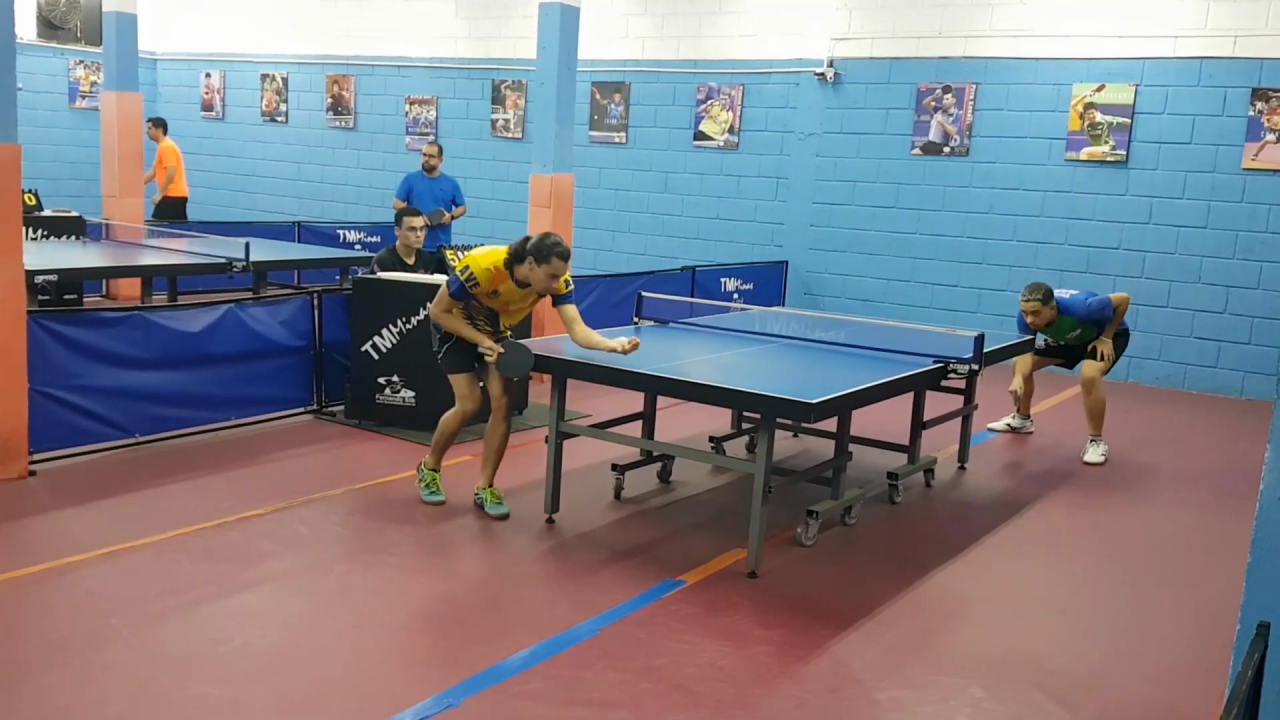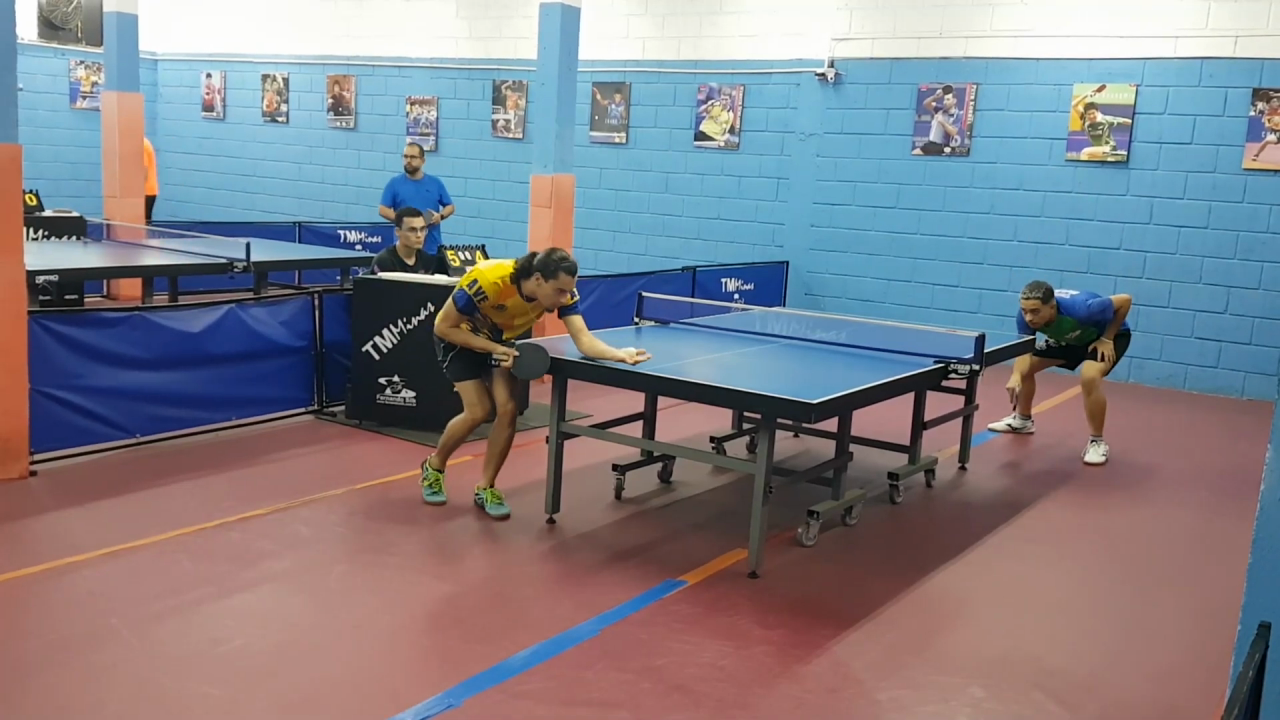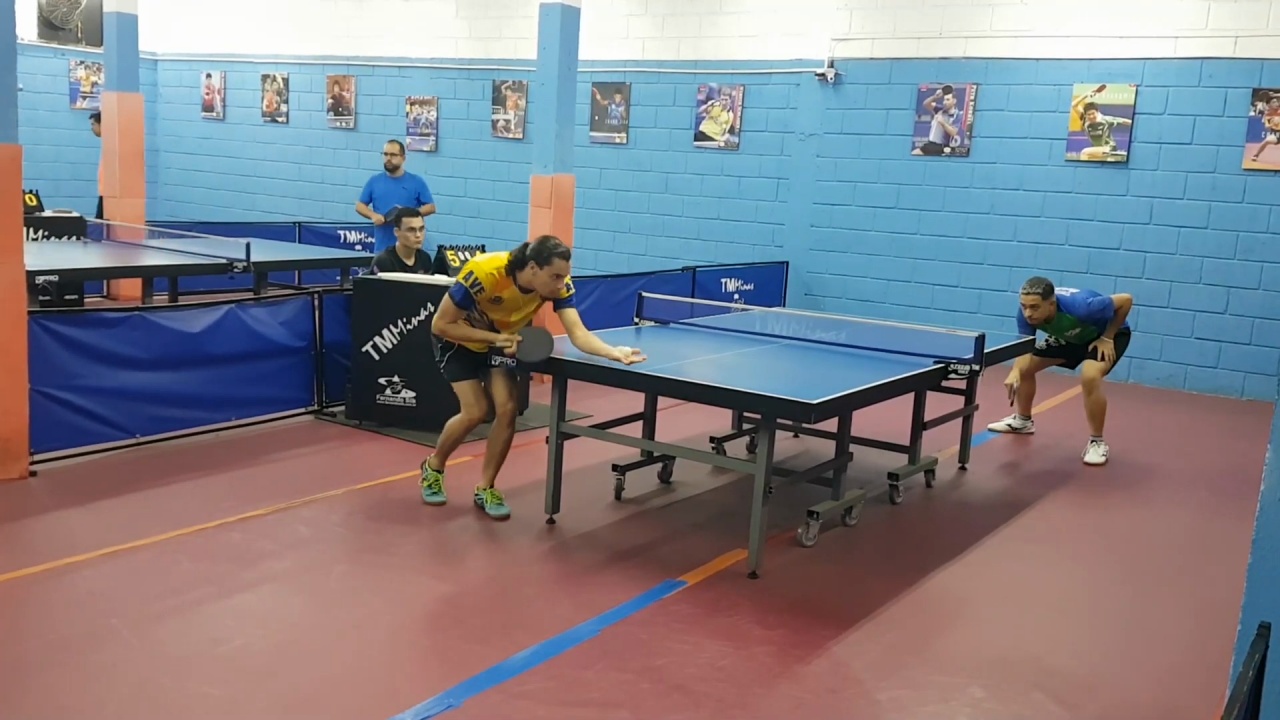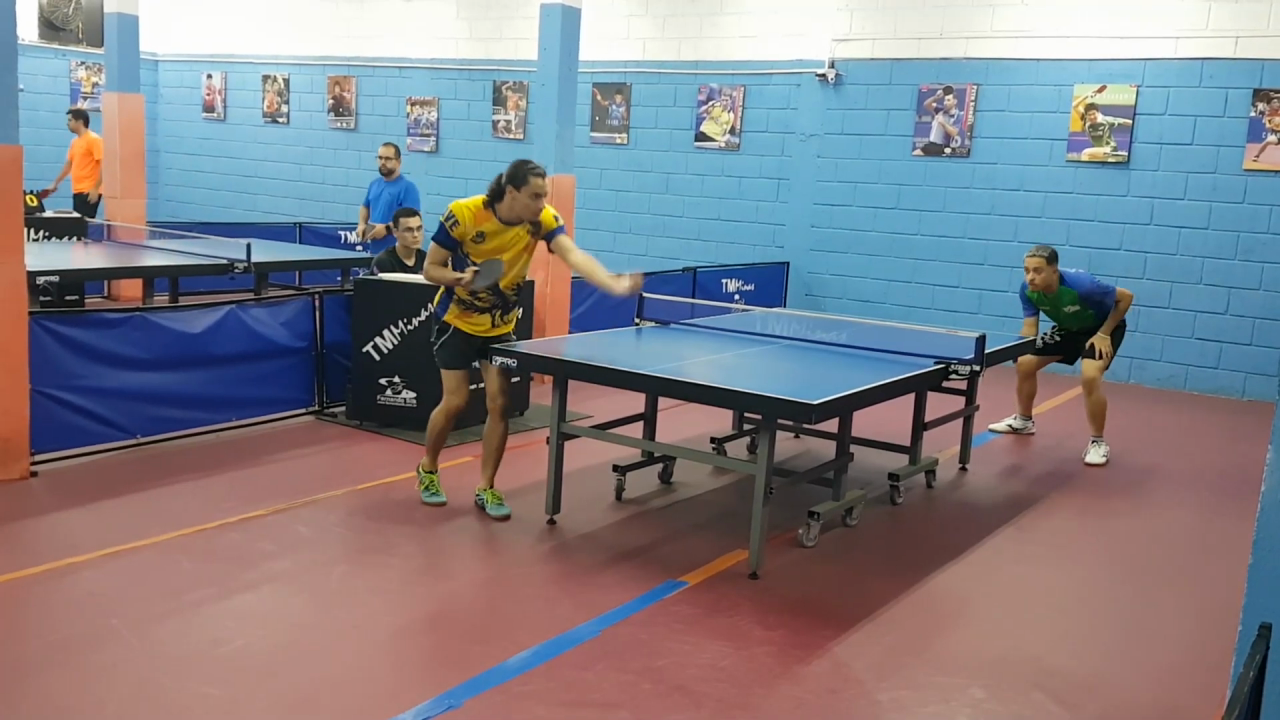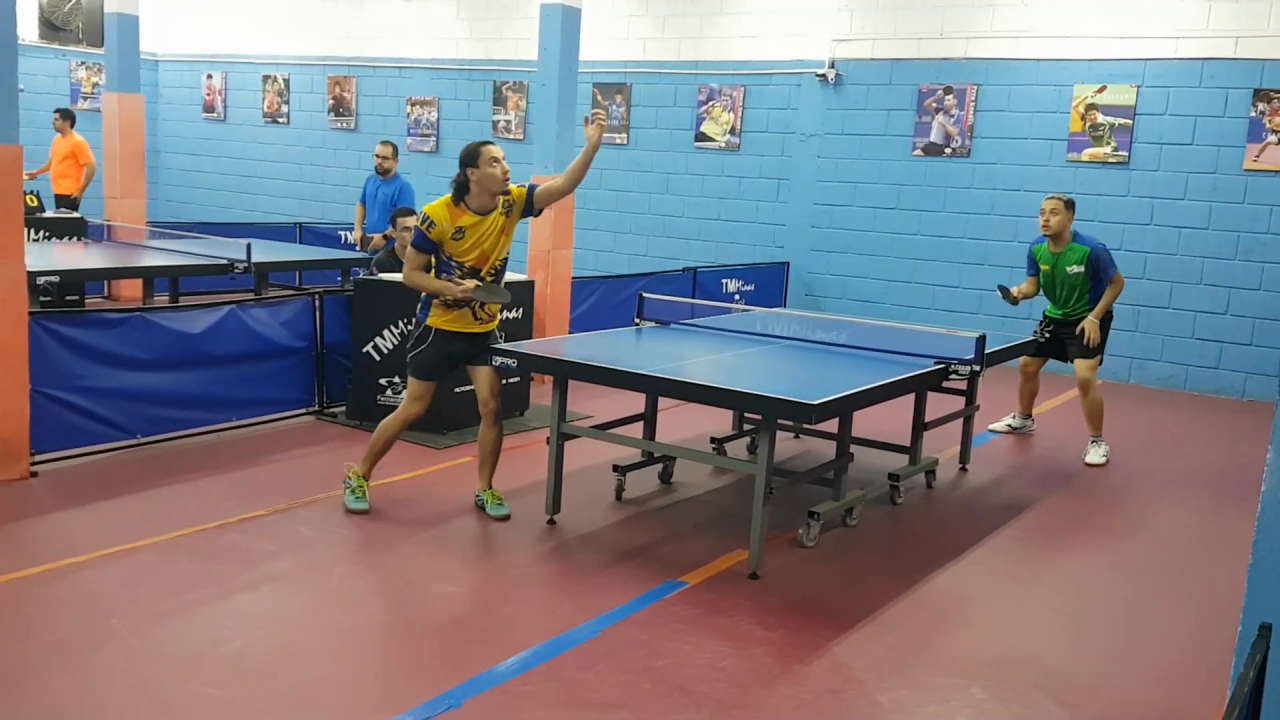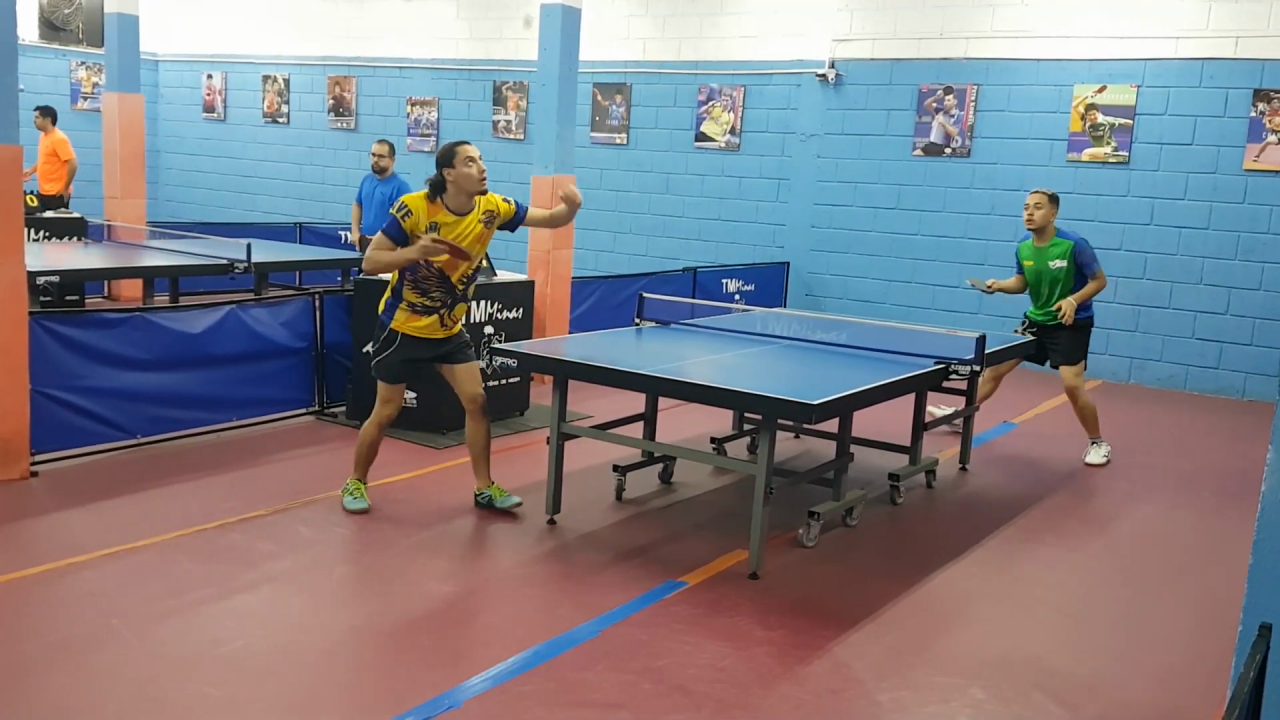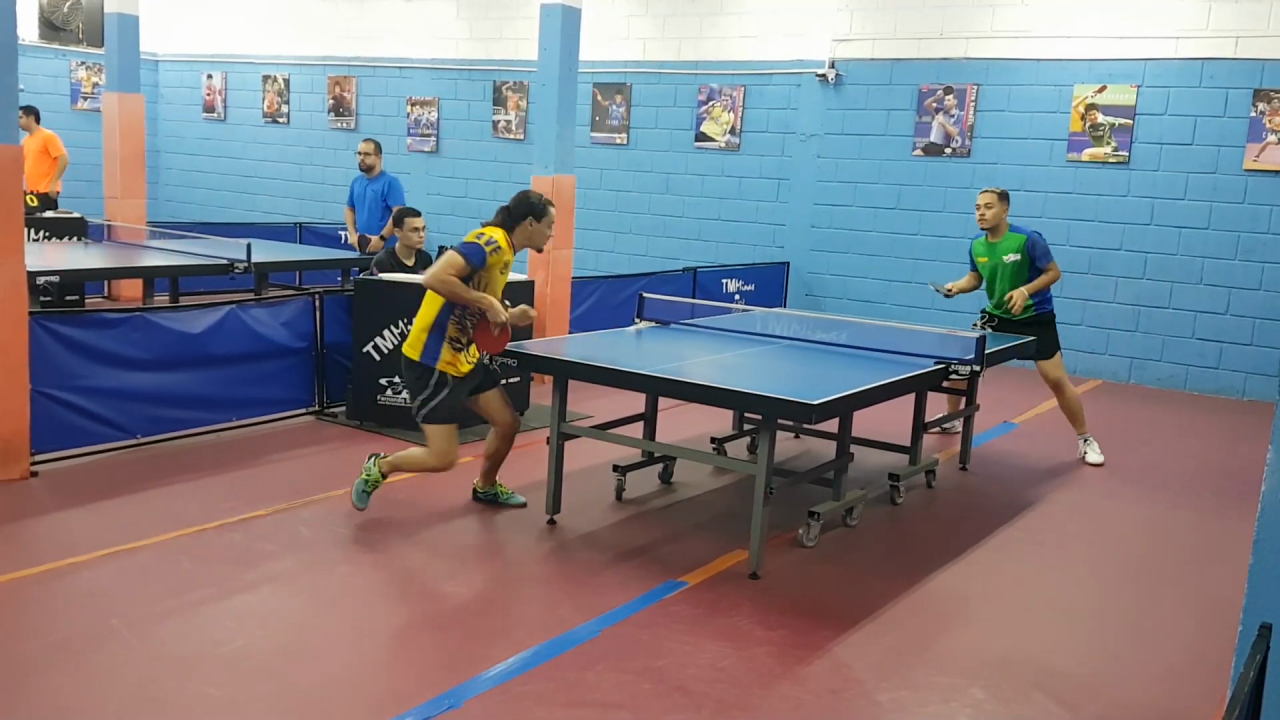
dt=0.4s
person 1, frame 1
left shoulder: (556, 278)
right shoulder: (480, 266)
left elbow: (577, 328)
right elbow: (437, 311)
left wrist: (611, 344)
right wrist: (480, 340)
left hip: (496, 333)
right hip: (456, 330)
left knee: (502, 404)
right knee: (468, 404)
left ankle: (485, 487)
right ankle: (429, 467)
person 1, frame 2
left shoulder: (562, 291)
right shoulder: (487, 281)
left elbow: (584, 339)
right elbow: (444, 327)
left wrist: (619, 354)
right wrist: (493, 348)
left hip: (499, 342)
right hip: (458, 339)
left knee: (507, 409)
right knee: (478, 411)
left ankle: (485, 488)
right ankle: (433, 467)
person 1, frame 3
left shoulder: (557, 283)
right shoulder: (483, 273)
left elbow: (577, 332)
right elbow: (440, 326)
left wrist: (613, 352)
right wrist: (496, 338)
left hip: (499, 342)
right hip: (456, 340)
left knee: (507, 409)
right knee: (475, 412)
left ankle: (485, 488)
right ankle: (432, 468)
person 1, frame 4
left shoulder: (542, 221)
right shoulder: (462, 213)
left elbow: (575, 257)
right elbow: (430, 268)
left wrist: (612, 283)
right wrist: (457, 277)
left hip: (500, 328)
right hip: (456, 323)
left knee: (498, 404)
right knee: (454, 401)
left ankle: (486, 489)
right ankle: (428, 470)
person 1, frame 5
left shoulder: (512, 202)
right shoulder: (437, 216)
left elbow: (565, 185)
right elbow: (411, 274)
left wrist: (592, 144)
right wrist: (452, 288)
left hip: (484, 328)
right hip: (438, 327)
left knee: (492, 409)
right knee: (412, 409)
left ankle: (485, 491)
right ankle: (358, 476)
person 1, frame 6
left shoulder: (492, 209)
right shoulder: (413, 207)
left elbow: (551, 220)
right elbow: (370, 264)
left wrist: (570, 207)
right wrist: (412, 253)
left hip: (450, 328)
right hip: (401, 328)
left knee: (477, 402)
right knee: (386, 412)
left ankle: (484, 487)
right ankle: (356, 483)
person 1, frame 7
left shoulder: (504, 249)
right shoulder: (488, 240)
right elbow: (437, 279)
left wrist: (508, 313)
right wrist: (487, 304)
left hip: (464, 357)
right hip: (432, 360)
left knee: (508, 425)
right knee: (441, 457)
left ankle: (486, 485)
right ankle: (379, 468)
person 2, frame 1
left shoulder: (1079, 309)
right shoulder: (1026, 317)
left elbow: (1124, 299)
right elbow: (1026, 354)
left wrist: (1106, 338)
right wrist: (1018, 379)
left hip: (1109, 334)
right hip: (1069, 338)
left knee: (1089, 375)
right knee: (1019, 366)
left ankle: (1096, 441)
right ankle: (1022, 420)
person 2, frame 2
left shoulder: (1079, 310)
right shoulder: (1026, 315)
left elbow: (1125, 300)
right elbow: (1025, 353)
left wrist: (1107, 339)
right wrist: (1016, 376)
left hip: (1109, 335)
right hip: (1069, 337)
left knee: (1089, 377)
right knee: (1025, 367)
left ankle: (1097, 442)
right ankle: (1023, 420)
person 2, frame 3
left shoulder: (1079, 308)
right shoulder: (1026, 314)
left elbow: (1126, 300)
left wrist: (1107, 338)
right wrist: (1015, 372)
left hip: (1109, 333)
right hip: (1070, 336)
left knee: (1090, 376)
right knee: (1025, 368)
left ankle: (1097, 442)
right ankle: (1023, 421)
person 2, frame 4
left shoulder: (1083, 287)
right shoulder: (1028, 290)
left elbow: (1126, 298)
right elbow: (1030, 327)
left wrist: (1104, 334)
left hip: (1102, 328)
right hip: (1068, 328)
left knee: (1090, 376)
right knee: (1025, 364)
left ankle: (1098, 442)
right ankle: (1024, 421)
person 2, frame 5
left shoulder: (1092, 250)
right shoulder: (1037, 248)
left elbow: (1117, 283)
right elbow: (1033, 284)
left wrist: (1094, 317)
right wrist: (1020, 292)
left hip: (1088, 321)
right hip: (1054, 317)
left knee: (1085, 378)
right knee: (1027, 366)
left ankle: (1098, 442)
right ankle: (1023, 419)
person 2, frame 6
left shoulder: (1075, 245)
right shoulder: (1023, 248)
left elbow: (1099, 280)
left wrist: (1074, 300)
right wrist: (997, 285)
left hip: (1071, 324)
right hip: (1036, 321)
left knee: (1072, 384)
right knee: (996, 368)
left ankle: (1098, 443)
person 2, frame 7
left shoulder: (1029, 239)
right shoulder: (977, 245)
left elbow: (1054, 273)
right elbow: (974, 278)
left wrist: (1025, 291)
right wrist: (958, 287)
left hip: (1036, 318)
right hip: (996, 317)
left knee: (1055, 378)
left ankle: (1085, 439)
right ankle: (952, 419)
